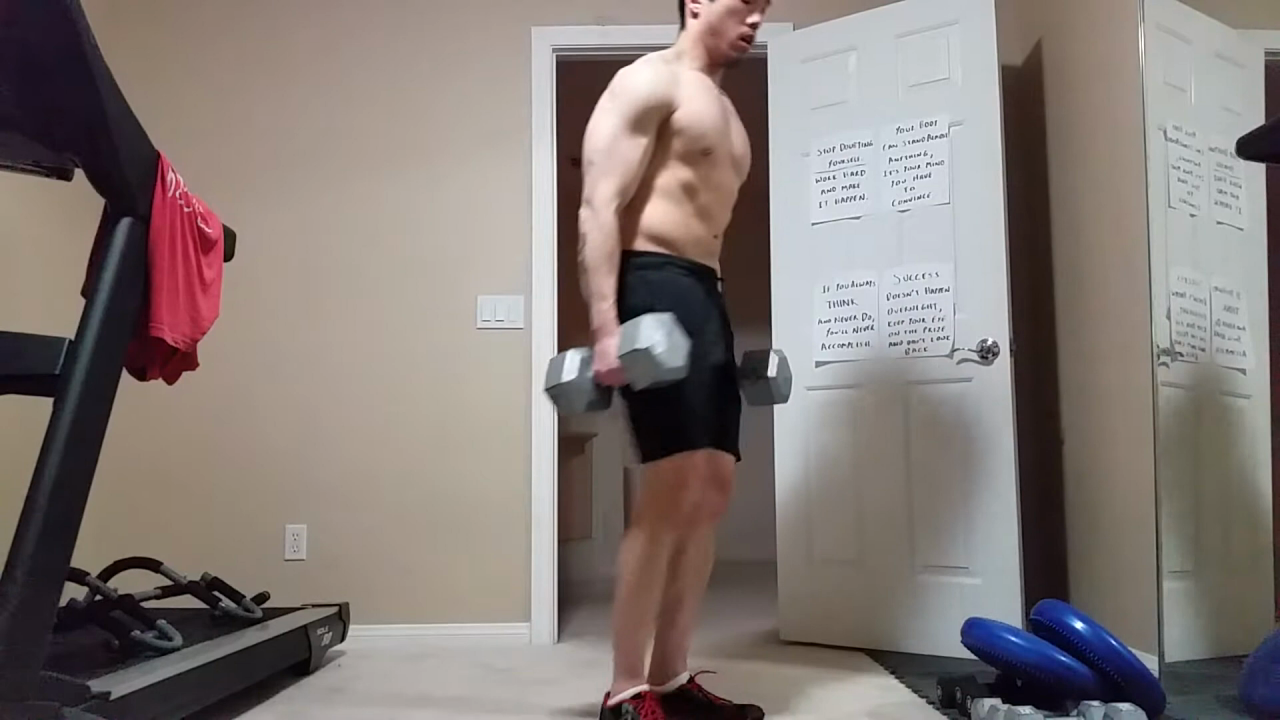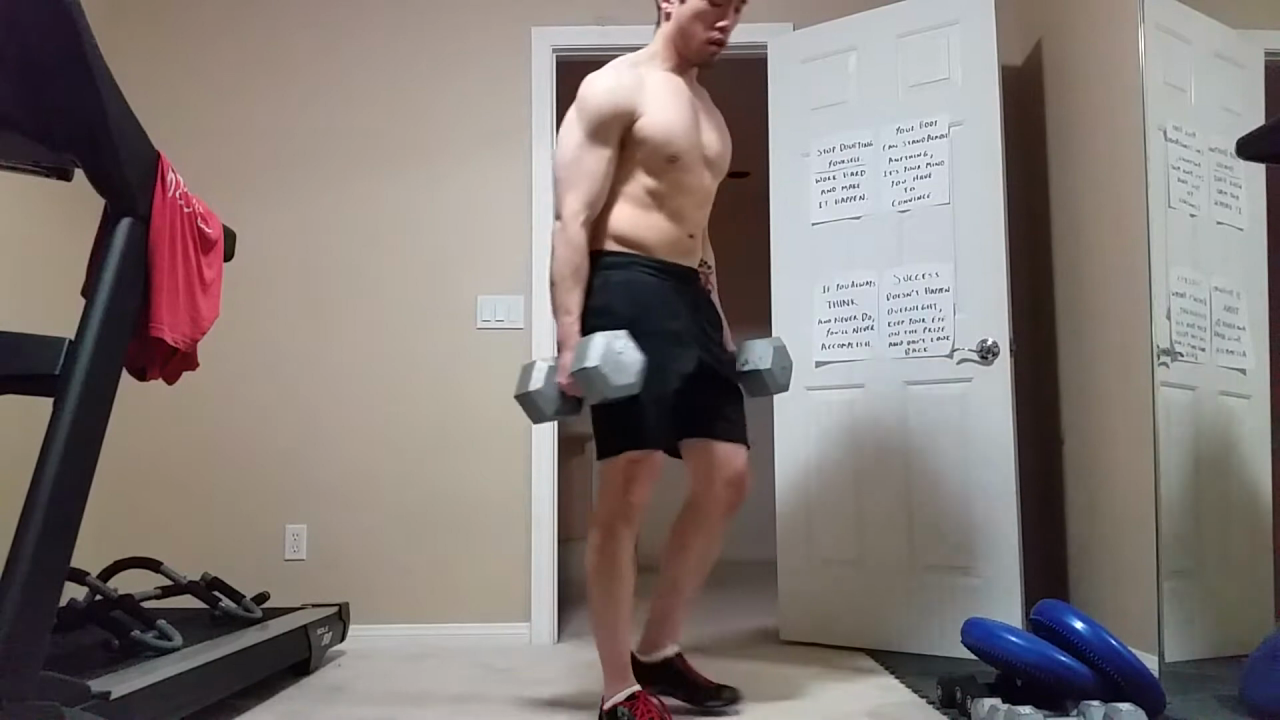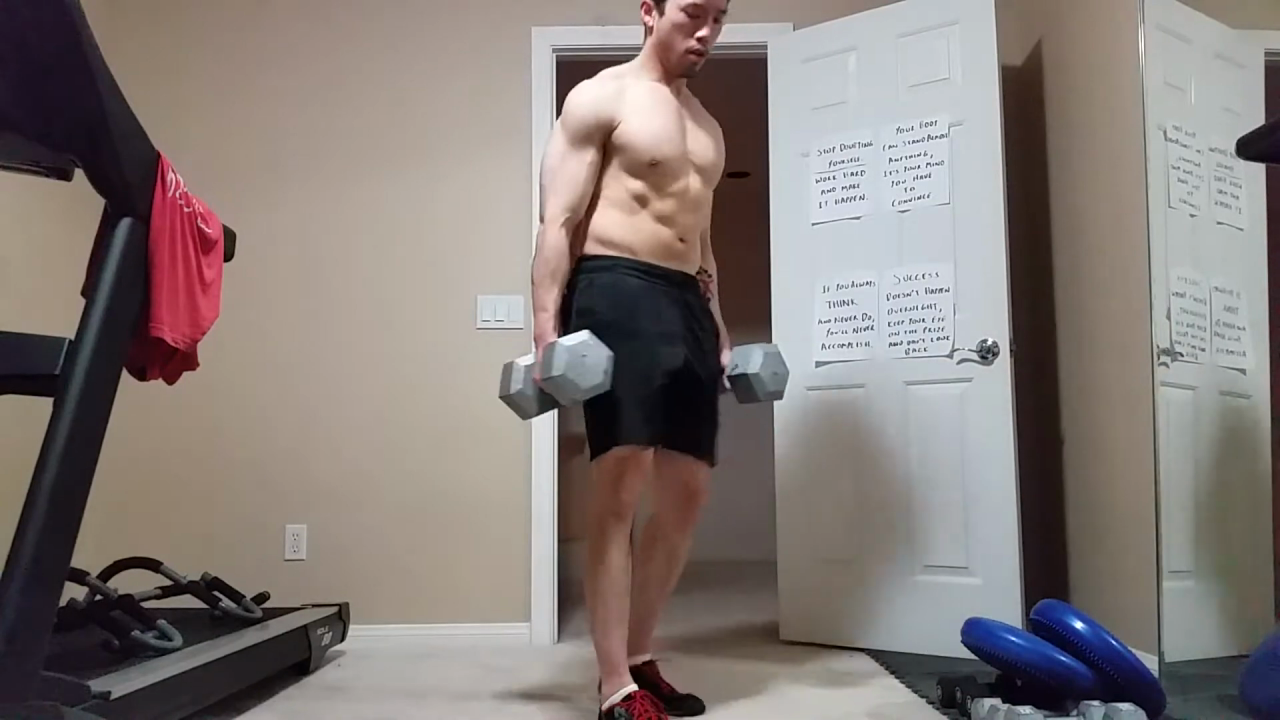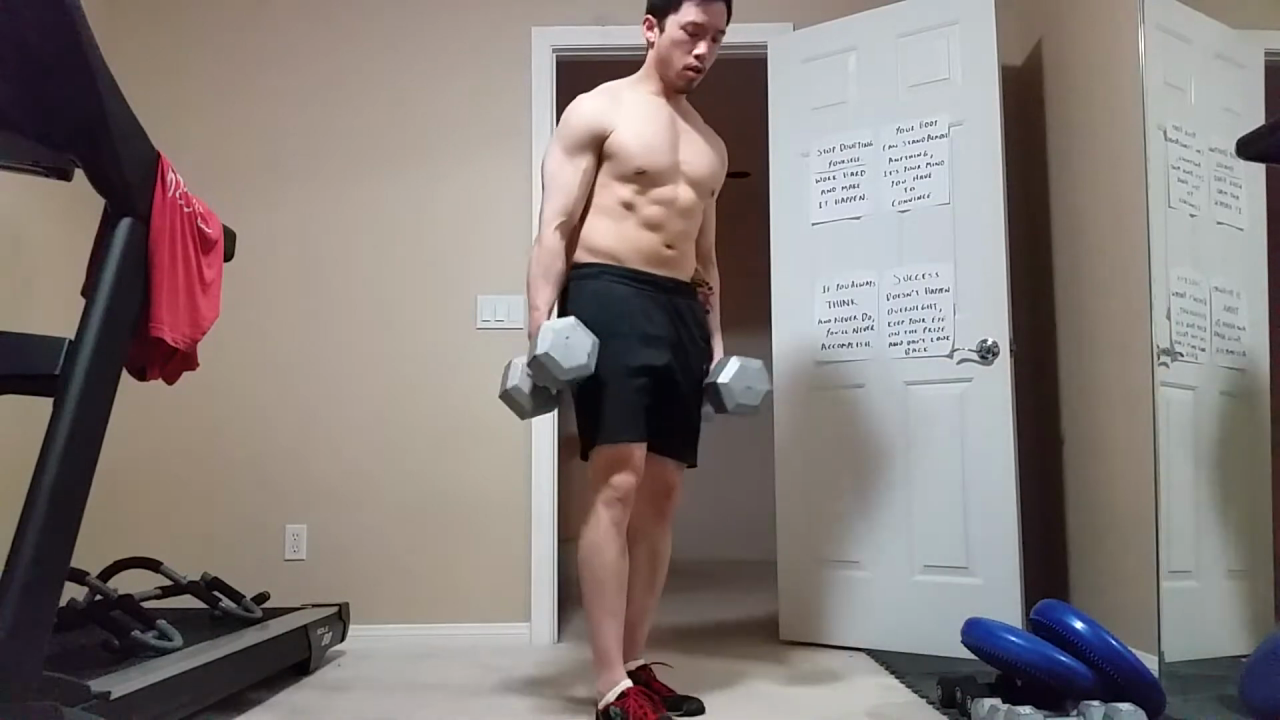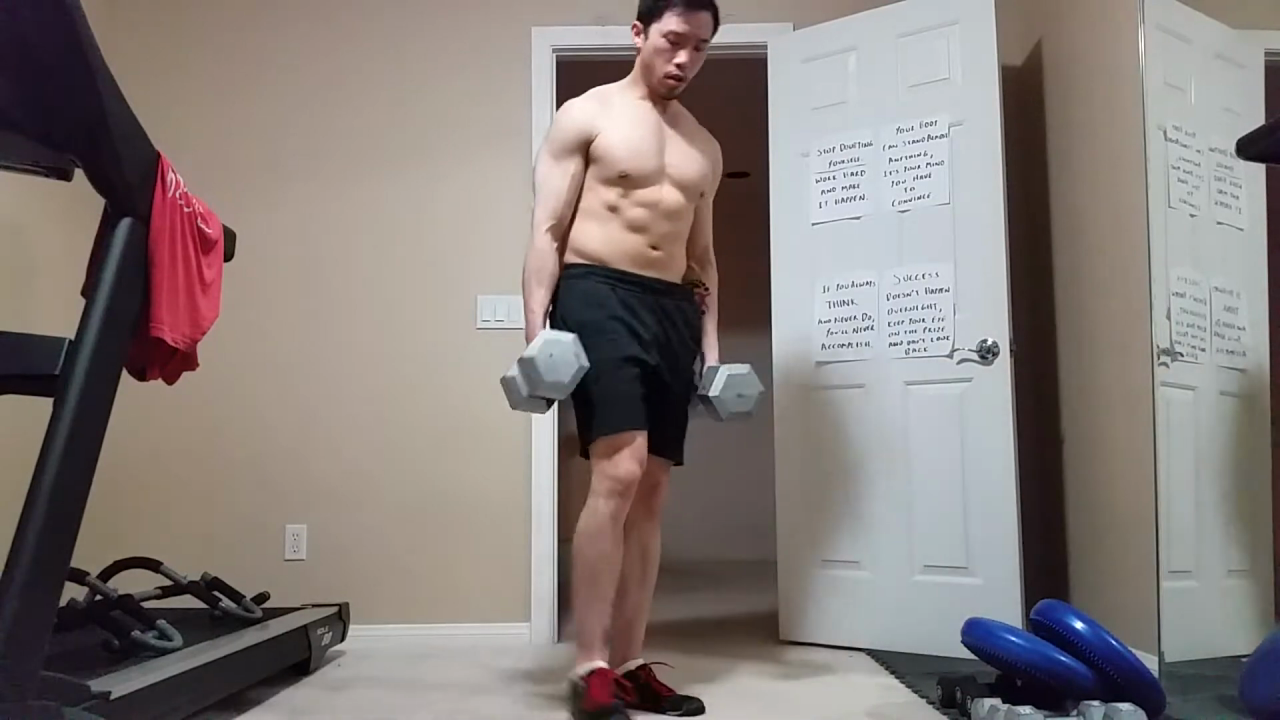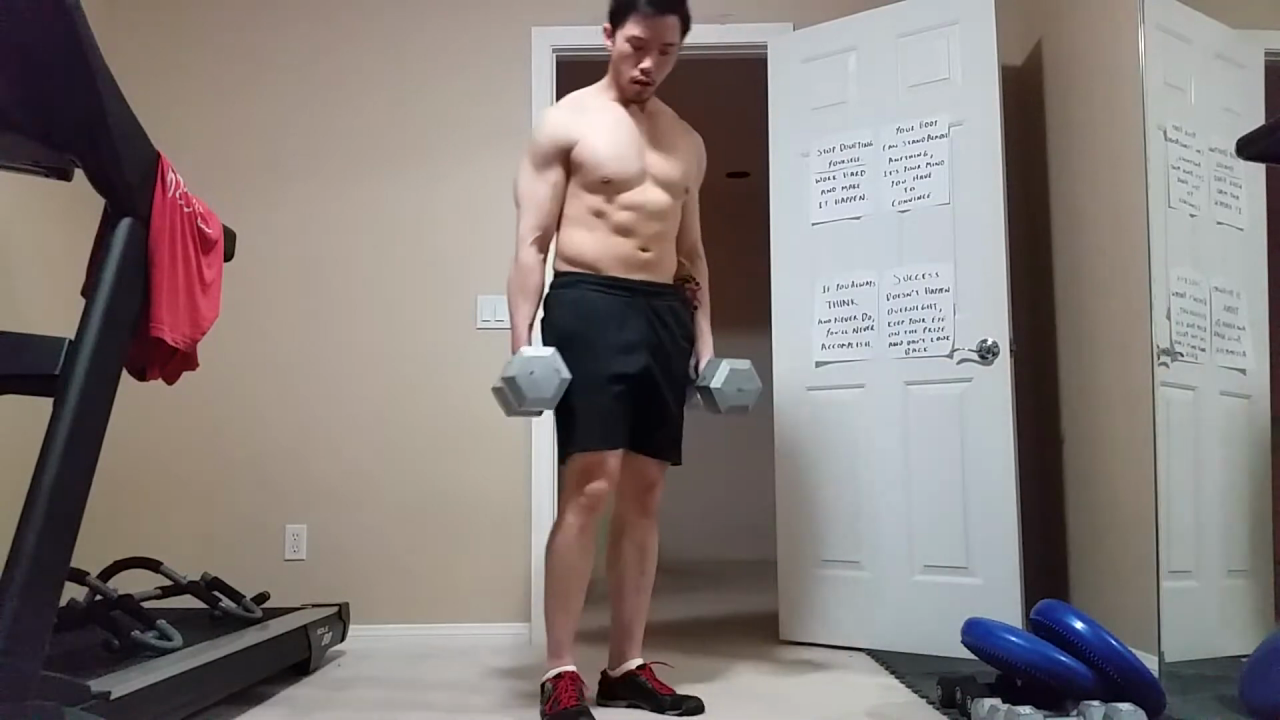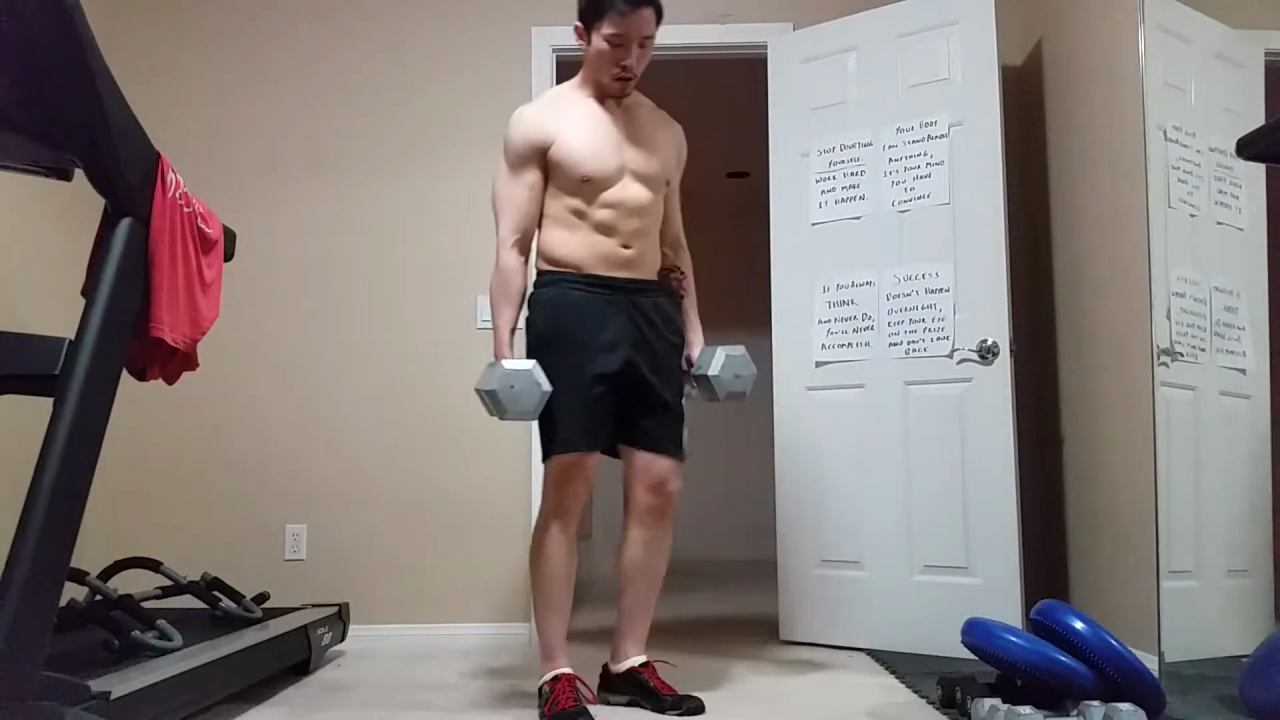
dt=0.2s
person 1, frame 1
left shoulder: (723, 108)
right shoulder: (649, 83)
right elbow: (599, 210)
left wrist: (725, 327)
right wrist: (606, 326)
left hip: (703, 297)
right hip: (655, 289)
left knee: (711, 490)
right knee: (668, 492)
person 1, frame 2
left shoulder: (709, 112)
right shoulder: (615, 89)
right elbow: (572, 221)
left wrist: (718, 318)
right wrist: (569, 337)
left hip: (689, 296)
right hip: (628, 290)
left knee: (728, 476)
right knee: (626, 493)
left ankle: (659, 648)
person 1, frame 3
left shoulder: (707, 127)
right shoulder: (600, 100)
right elbow: (557, 225)
left wrist: (720, 329)
right wrist: (547, 332)
left hip: (687, 304)
right hip: (618, 293)
left knee: (685, 493)
right knee: (620, 489)
left ankle: (637, 659)
person 1, frame 4
left shoulder: (710, 145)
right shoulder: (597, 111)
right elbow: (555, 230)
left wrist: (715, 337)
right wrist: (539, 329)
left hip: (680, 311)
right hip: (609, 297)
left knee: (661, 495)
right knee: (617, 485)
person 1, frame 5
left shoulder: (704, 148)
right shoulder: (585, 116)
right elbow: (546, 233)
left wrist: (709, 339)
right wrist: (536, 330)
left hip: (671, 311)
right hip: (598, 297)
left knee: (650, 491)
right knee: (618, 473)
person 1, frame 6
left shoulder: (687, 142)
right shoulder: (565, 123)
right elbow: (532, 244)
left wrist: (703, 335)
right wrist: (522, 341)
left hip: (664, 314)
right hip: (589, 307)
left knee: (643, 495)
right knee: (588, 490)
person 1, frame 7
left shoulder: (667, 133)
right shoulder: (538, 122)
right elbow: (512, 245)
left wrist: (692, 328)
right wrist: (502, 347)
left hip: (650, 310)
right hip: (572, 307)
left knee: (657, 488)
right knee: (566, 492)
left ankle: (628, 661)
